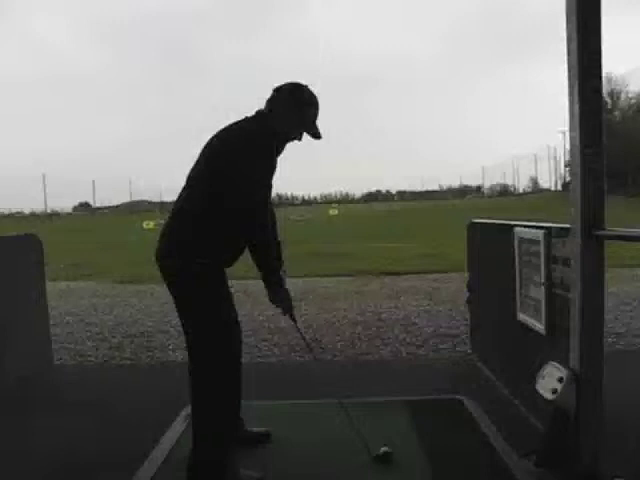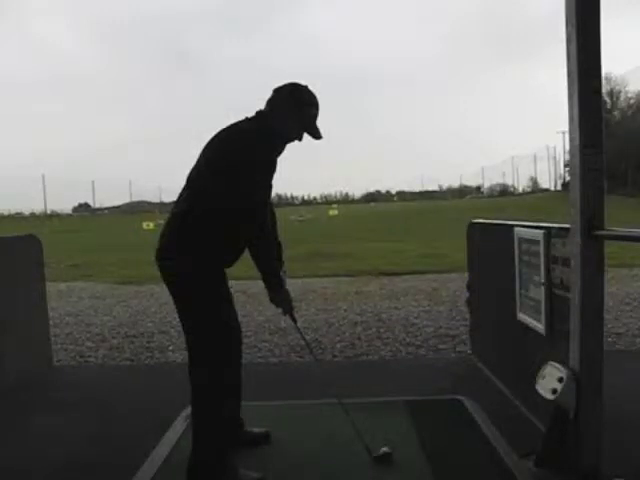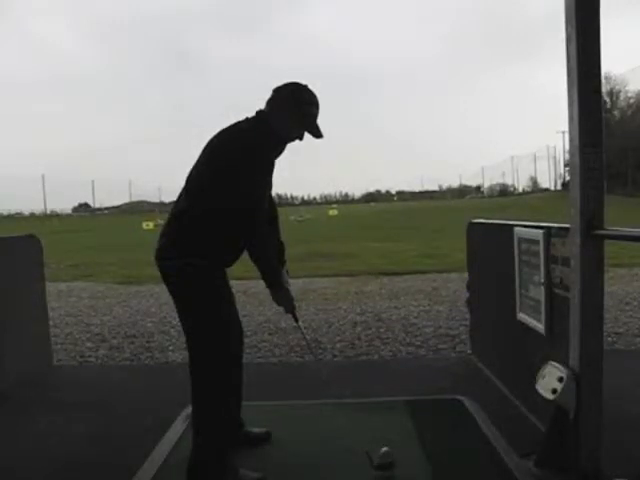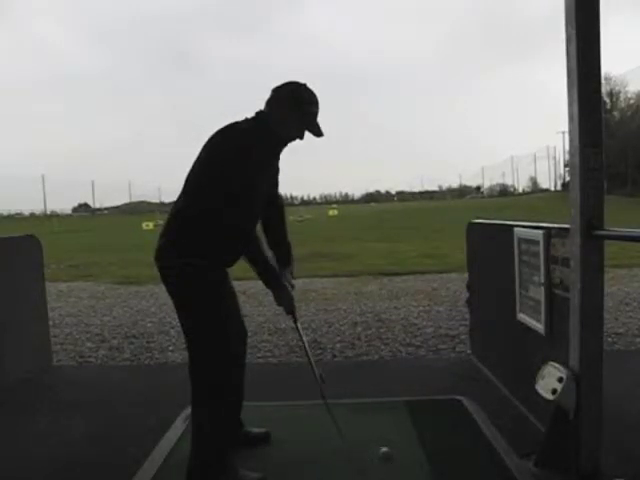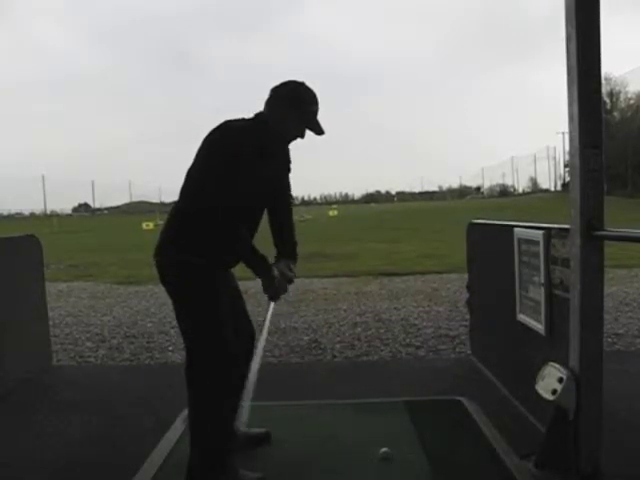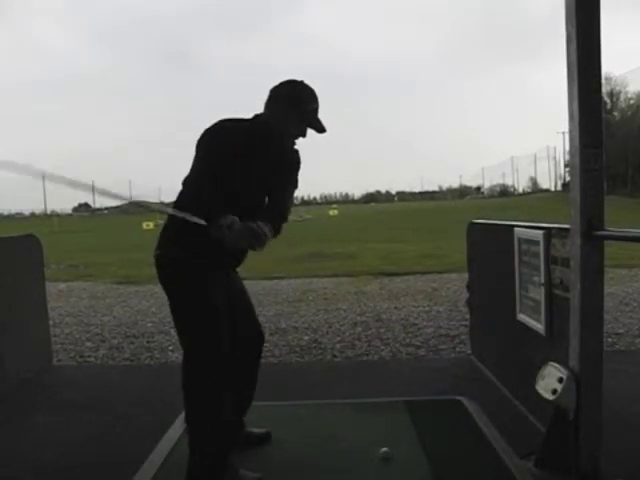
dt=0.7s
person 1, frame 1
left shoulder: (250, 141)
right shoulder: (247, 145)
left elbow: (257, 215)
right elbow: (254, 220)
left wrist: (275, 271)
right wrist: (274, 281)
left hip: (195, 256)
right hip: (191, 259)
left knee: (225, 343)
right knee: (214, 353)
left ankle: (228, 428)
person 1, frame 2
left shoulder: (251, 142)
right shoulder: (249, 146)
left elbow: (258, 216)
right elbow: (254, 222)
left wrist: (277, 272)
right wrist: (275, 283)
left hip: (196, 256)
right hip: (191, 260)
left knee: (225, 344)
right knee: (213, 355)
left ankle: (228, 428)
person 1, frame 3
left shoulder: (254, 144)
right shoulder: (245, 145)
left elbow: (263, 210)
right elbow: (250, 223)
left wrist: (280, 264)
right wrist: (275, 282)
left hip: (199, 257)
right hip: (189, 260)
left knee: (228, 343)
right knee: (214, 355)
left ankle: (228, 428)
person 1, frame 4
left shoulder: (263, 147)
right shoulder: (238, 144)
left elbow: (270, 207)
right elbow: (239, 225)
left wrist: (285, 264)
right wrist: (275, 282)
left hip: (206, 258)
right hip: (188, 260)
left knee: (232, 342)
right knee: (214, 355)
left ankle: (228, 428)
person 1, frame 5
left shoulder: (275, 152)
right shoulder: (229, 140)
left elbow: (281, 206)
right elbow: (220, 216)
left wrist: (286, 258)
right wrist: (263, 268)
left hip: (212, 260)
right hip: (187, 259)
left knee: (240, 340)
right knee: (212, 355)
left ankle: (229, 430)
person 1, frame 6
left shoulder: (286, 157)
right shoulder: (224, 136)
left elbow: (280, 203)
right elbow: (198, 193)
left wrist: (264, 226)
right wrist: (222, 222)
left hip: (219, 262)
right hip: (186, 258)
left knee: (248, 341)
right knee: (209, 357)
left ankle: (229, 428)
